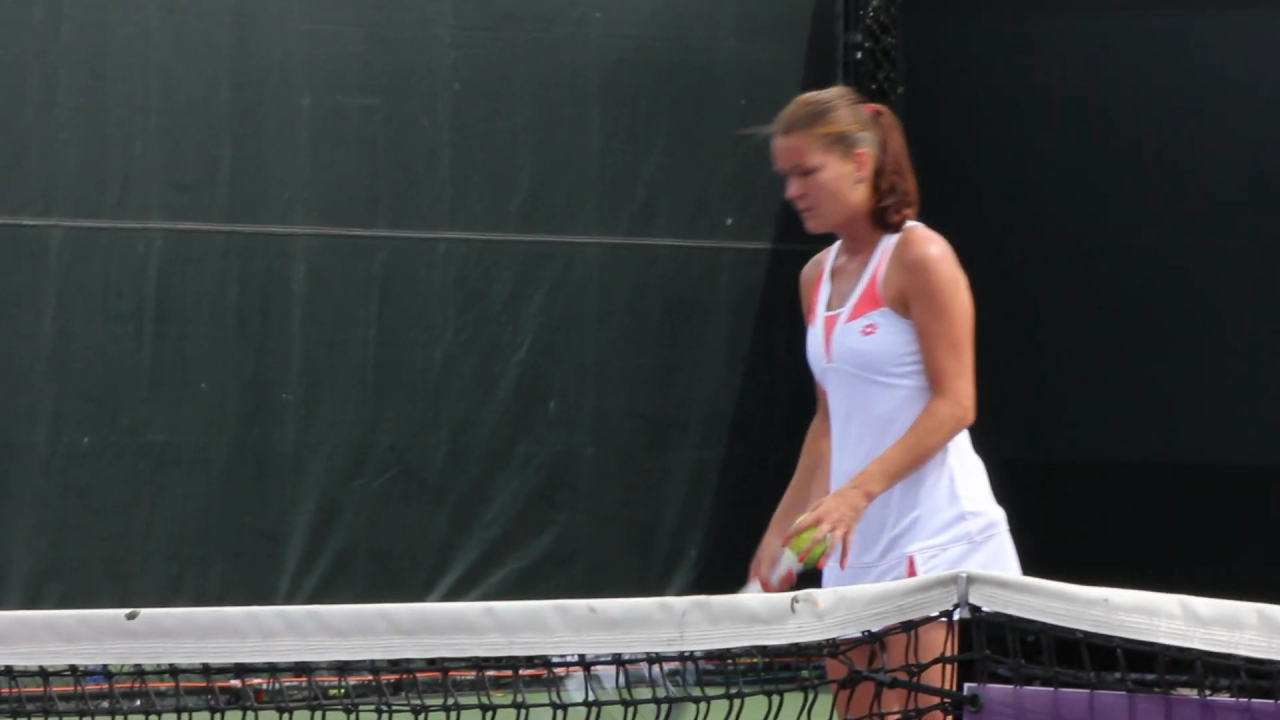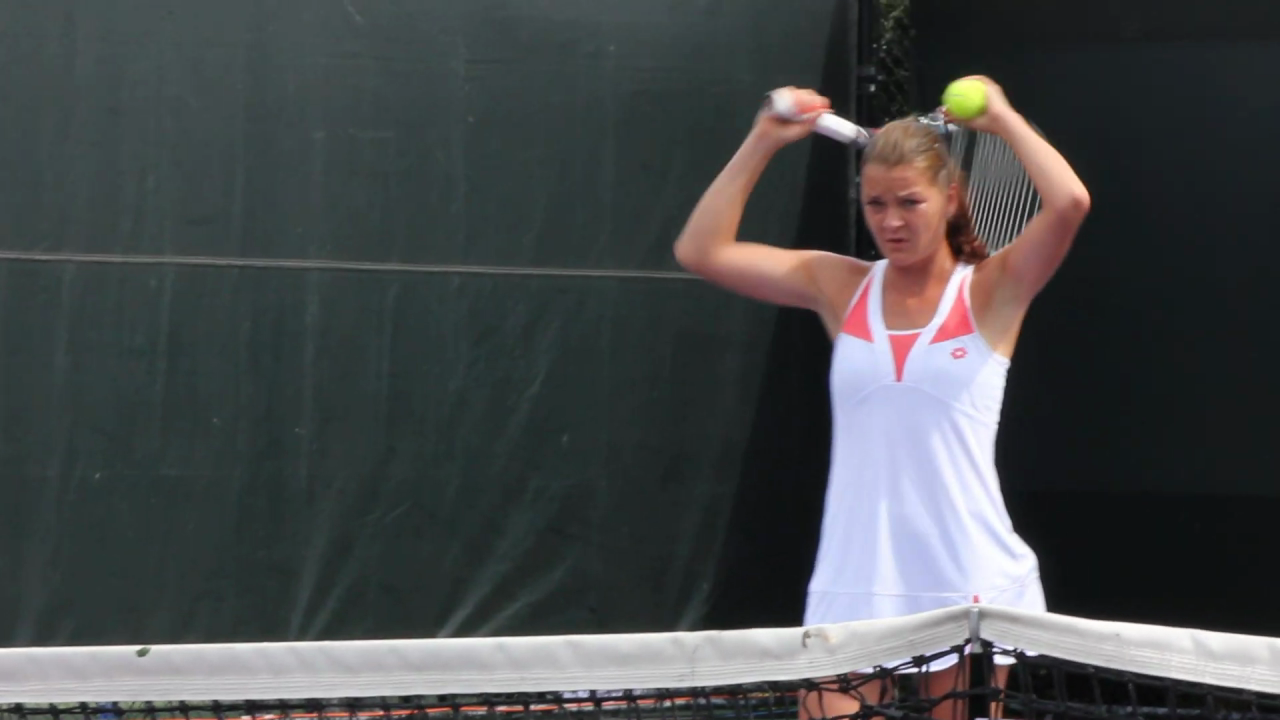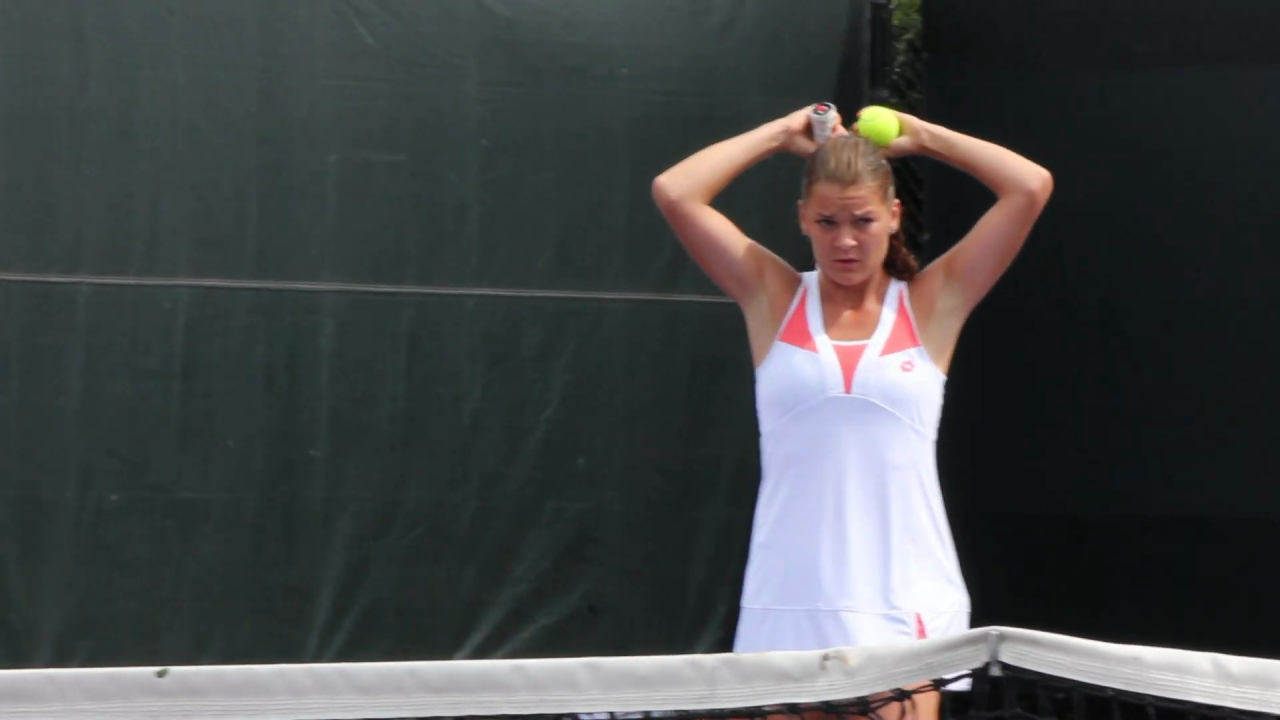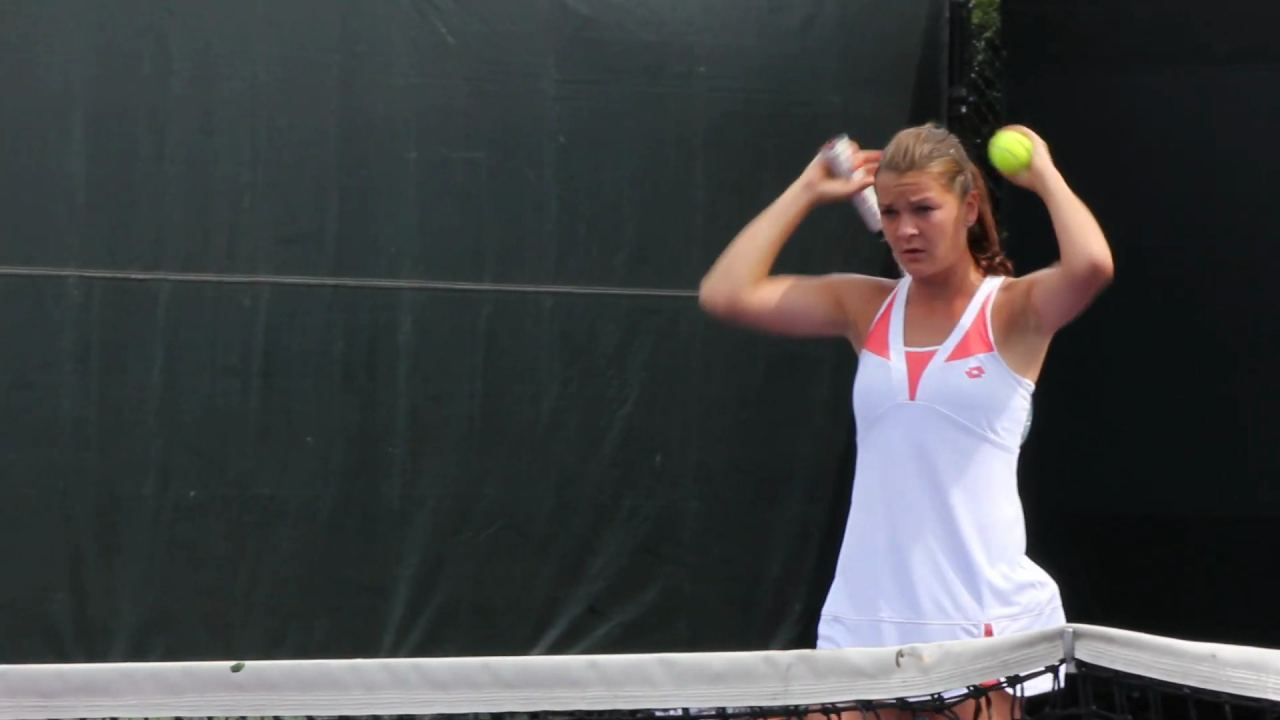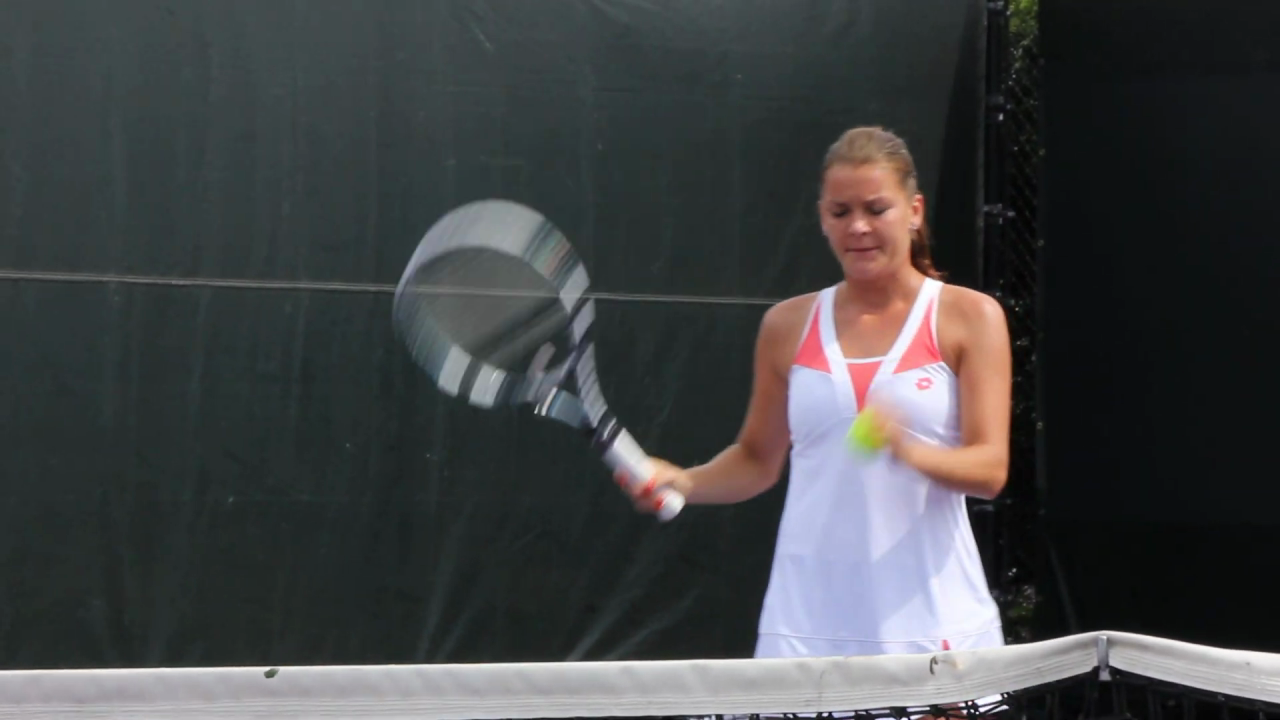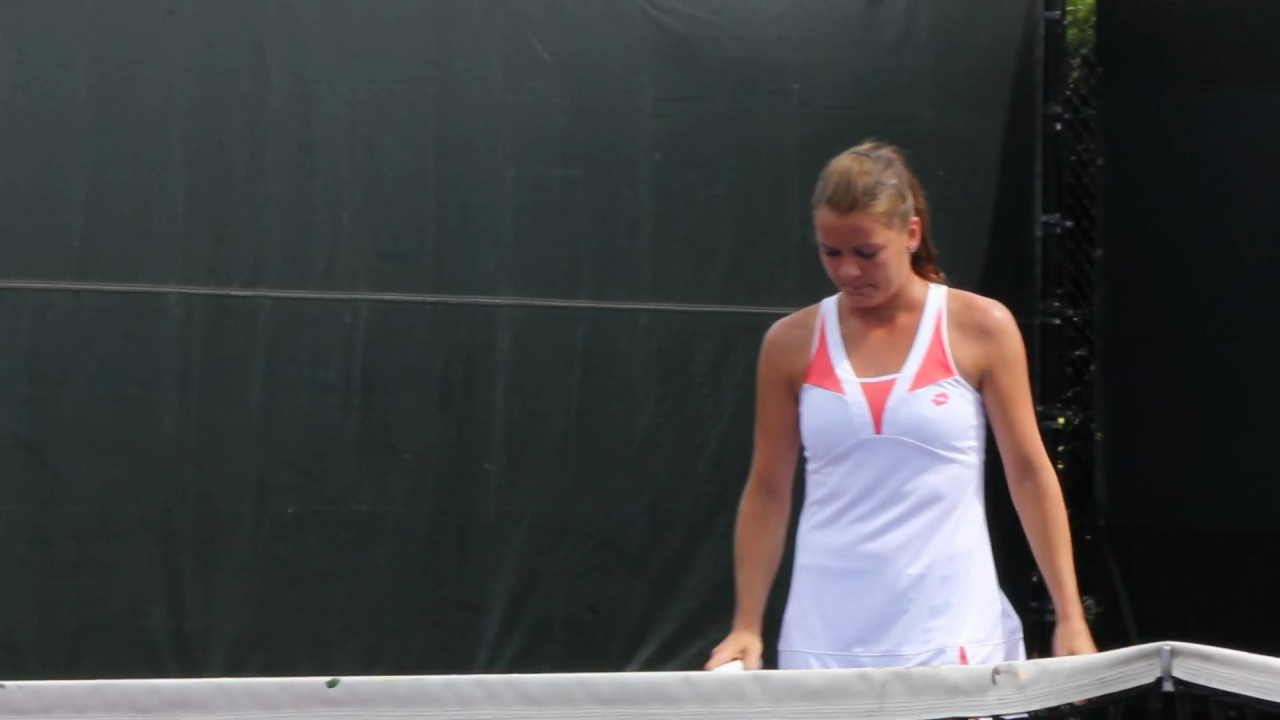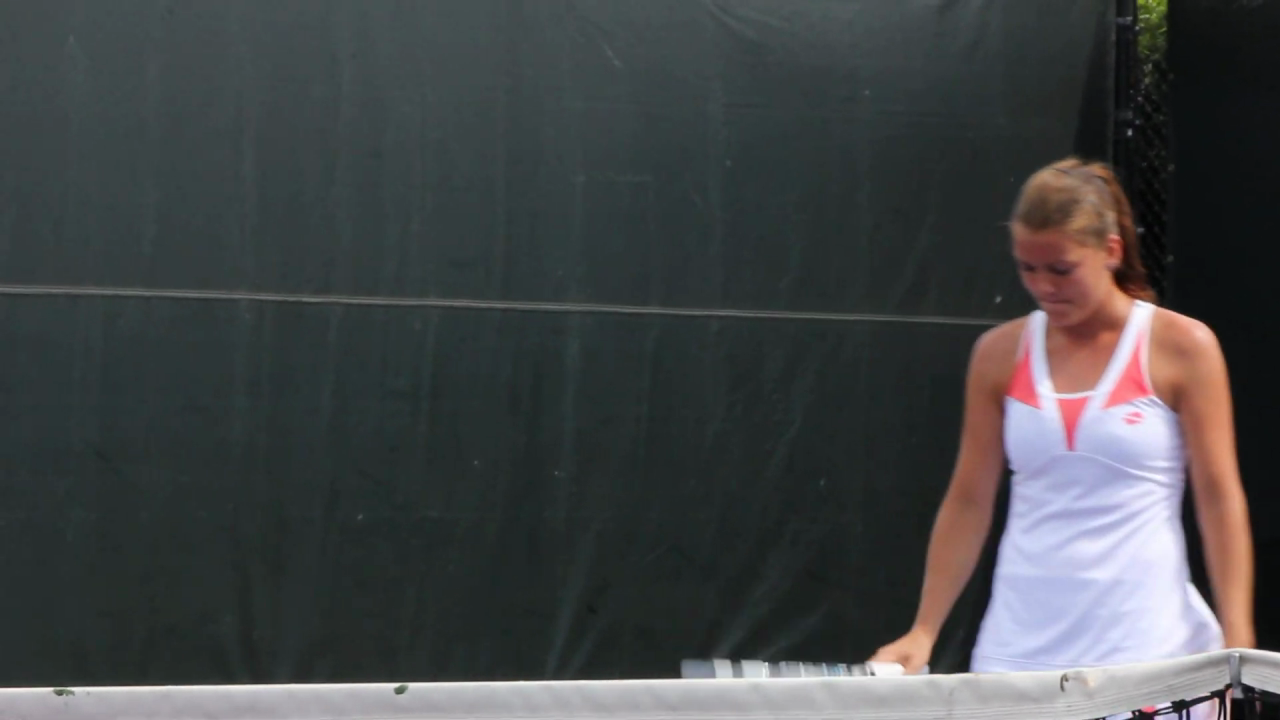
dt=0.7s
person 1, frame 1
left shoulder: (921, 256)
right shoulder: (816, 276)
left elbow: (955, 404)
left wrist: (856, 493)
right wrist: (782, 529)
left hip: (935, 538)
right hip: (860, 544)
person 1, frame 2
left shoulder: (992, 291)
right shoulder: (839, 286)
left elbow: (1069, 204)
right elbow: (701, 252)
left wrist: (1002, 118)
right wrist: (766, 135)
left hip: (966, 582)
right hip: (853, 583)
person 1, frame 3
left shoulder: (930, 305)
right shoulder: (773, 298)
left elbow: (1032, 186)
right elbow: (673, 192)
left wrist: (920, 136)
right wrist: (783, 133)
left hip: (902, 608)
right hip: (790, 604)
person 1, frame 4
left shoulder: (1016, 305)
right shoulder: (865, 304)
left elbow: (1091, 263)
right elbow: (723, 296)
left wrist: (1044, 177)
right wrist: (806, 188)
left hip: (978, 614)
right hip: (863, 613)
person 1, frame 5
left shoulder: (970, 316)
right shoulder: (787, 324)
left elbow: (989, 471)
right elbow: (757, 460)
left wrist: (908, 449)
right wrist: (679, 481)
left hip: (930, 625)
person 1, frame 6
left shoulder: (981, 328)
right shoulder: (791, 342)
left elbow: (1031, 474)
right elbow: (768, 490)
left wrist: (1070, 615)
right wrist: (748, 625)
left hip: (955, 633)
right hip: (826, 638)
person 1, frame 7
left shoulder: (1181, 347)
right shoulder: (1000, 353)
left elbow: (1221, 499)
right elbow: (968, 501)
left wrist: (1238, 645)
right wrist: (924, 632)
left hip: (1150, 646)
right hip: (1020, 647)
